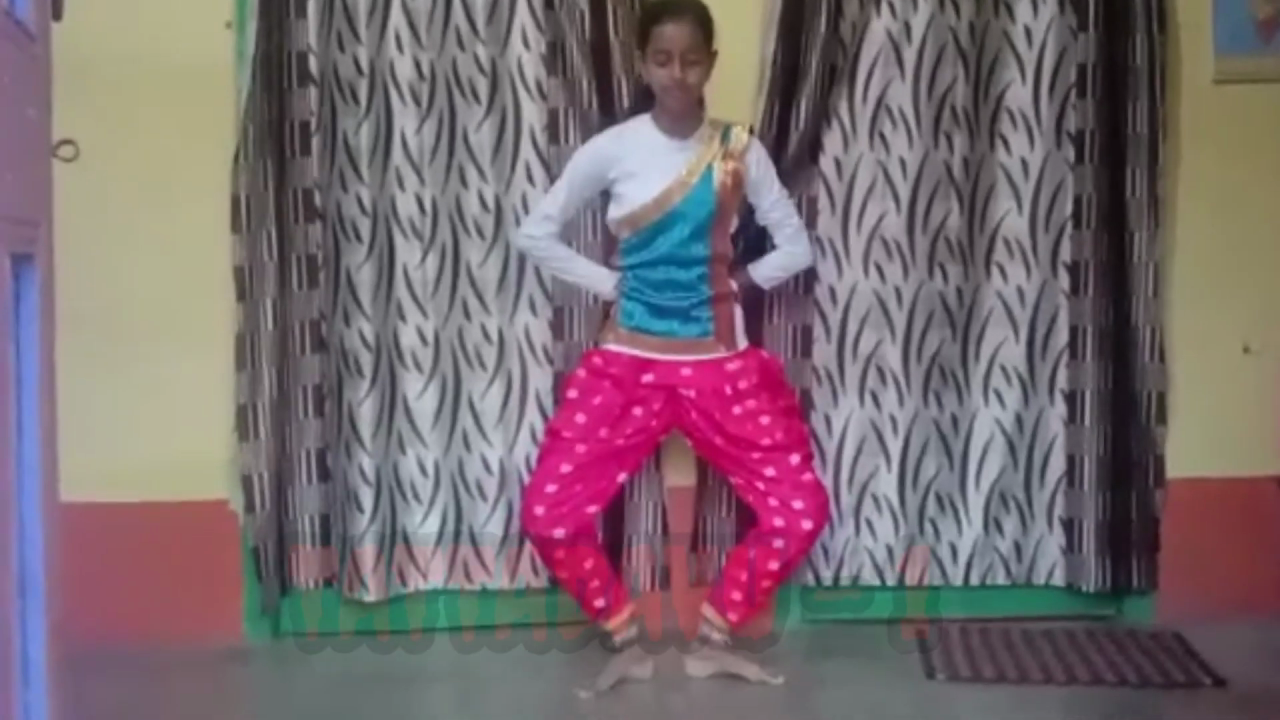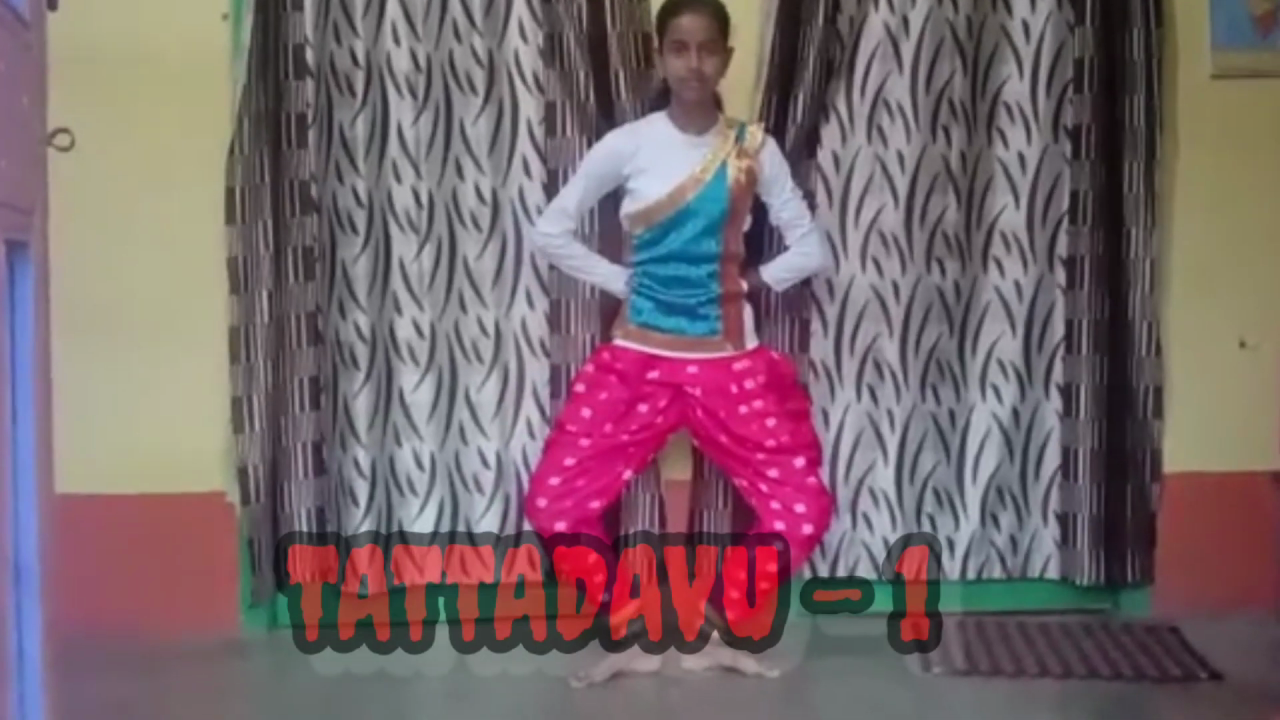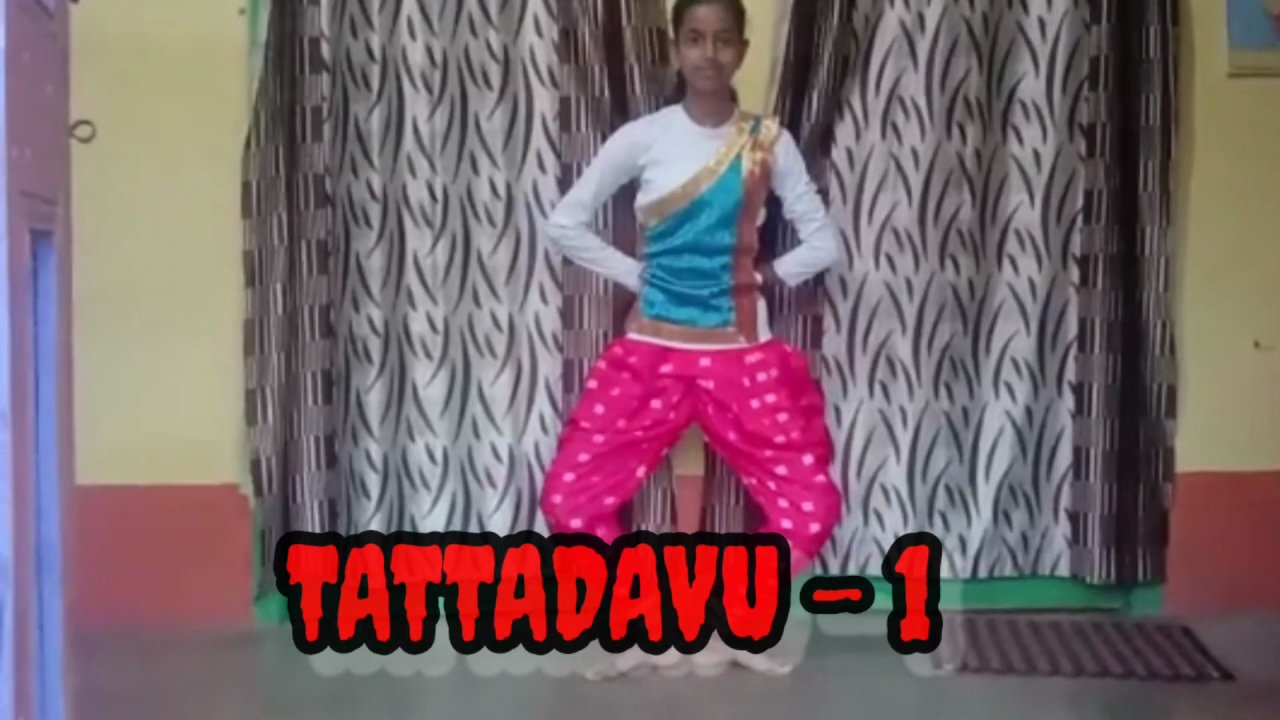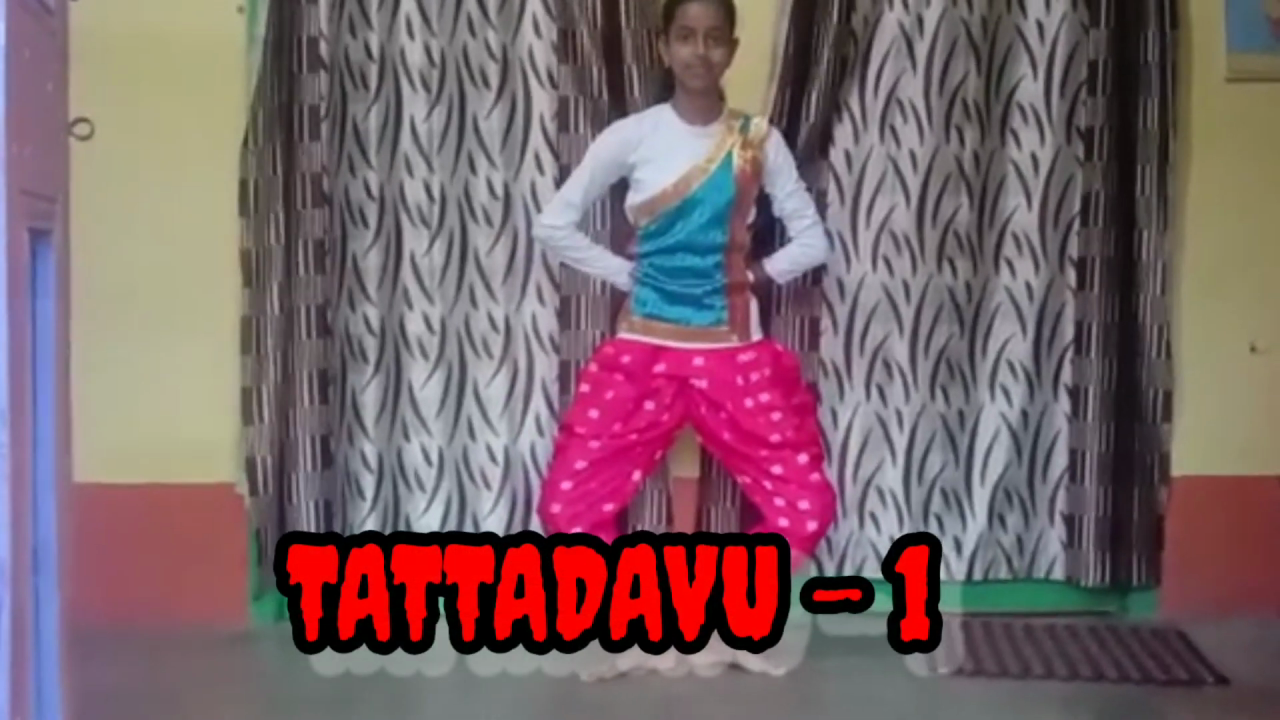
dt=0.5s
person 1, frame 1
left shoulder: (740, 151)
right shoulder: (611, 149)
left elbow: (797, 245)
right elbow: (534, 234)
left wrist: (737, 278)
right wrist: (609, 282)
left hip: (720, 363)
right hip: (629, 362)
left knee: (800, 509)
right knee: (549, 514)
left ankle: (713, 637)
right ankle: (626, 641)
person 1, frame 2
left shoulder: (754, 149)
right shoulder: (626, 145)
left elbow: (810, 250)
right elbow: (549, 232)
left wrist: (749, 279)
right wrist: (623, 281)
left hip: (729, 361)
right hip: (638, 358)
left knee: (804, 509)
right knee: (554, 505)
person 1, frame 3
left shoulder: (770, 142)
right shoulder: (642, 137)
left elbow: (823, 243)
right elbow: (564, 224)
left wrist: (764, 274)
right wrist: (636, 273)
left hip: (742, 354)
right hip: (651, 352)
left knee: (812, 507)
right knee: (569, 498)
person 1, frame 4
left shoulder: (759, 141)
right shoulder: (631, 137)
left elbow: (813, 241)
right elbow: (552, 225)
left wrist: (755, 274)
right wrist: (626, 274)
left hip: (734, 354)
right hip: (643, 352)
left knee: (806, 506)
right knee: (568, 507)
